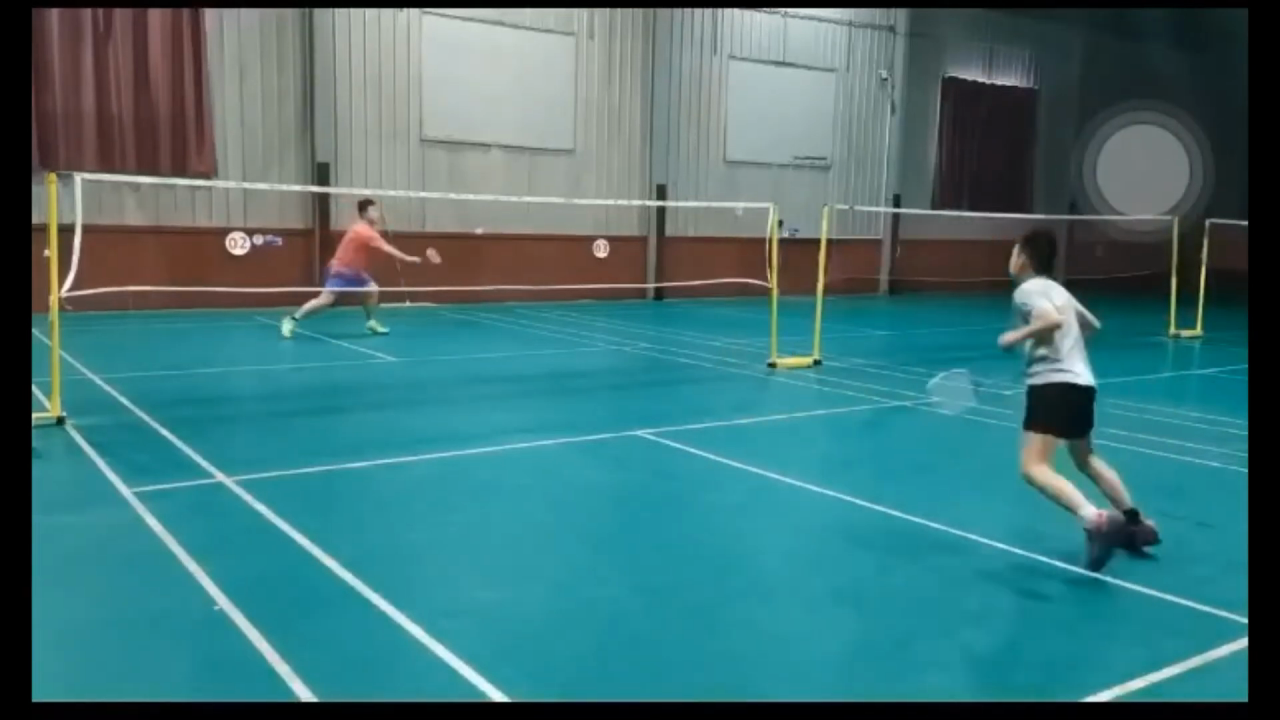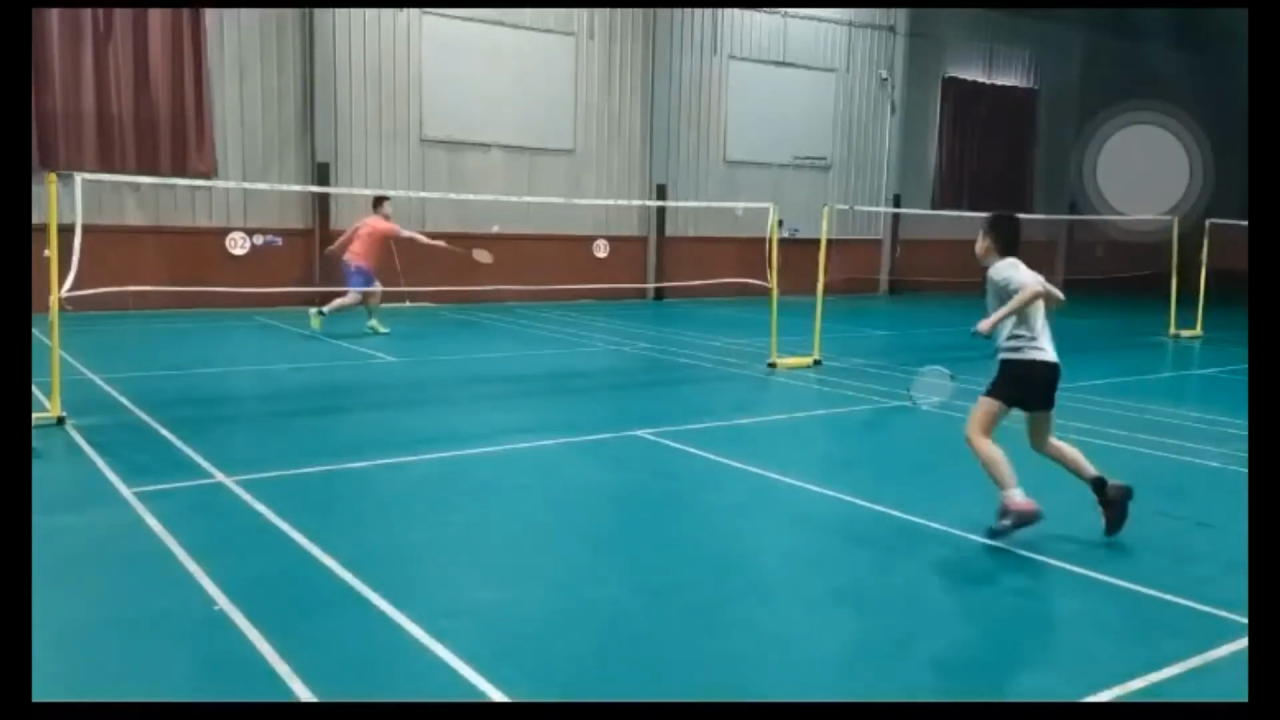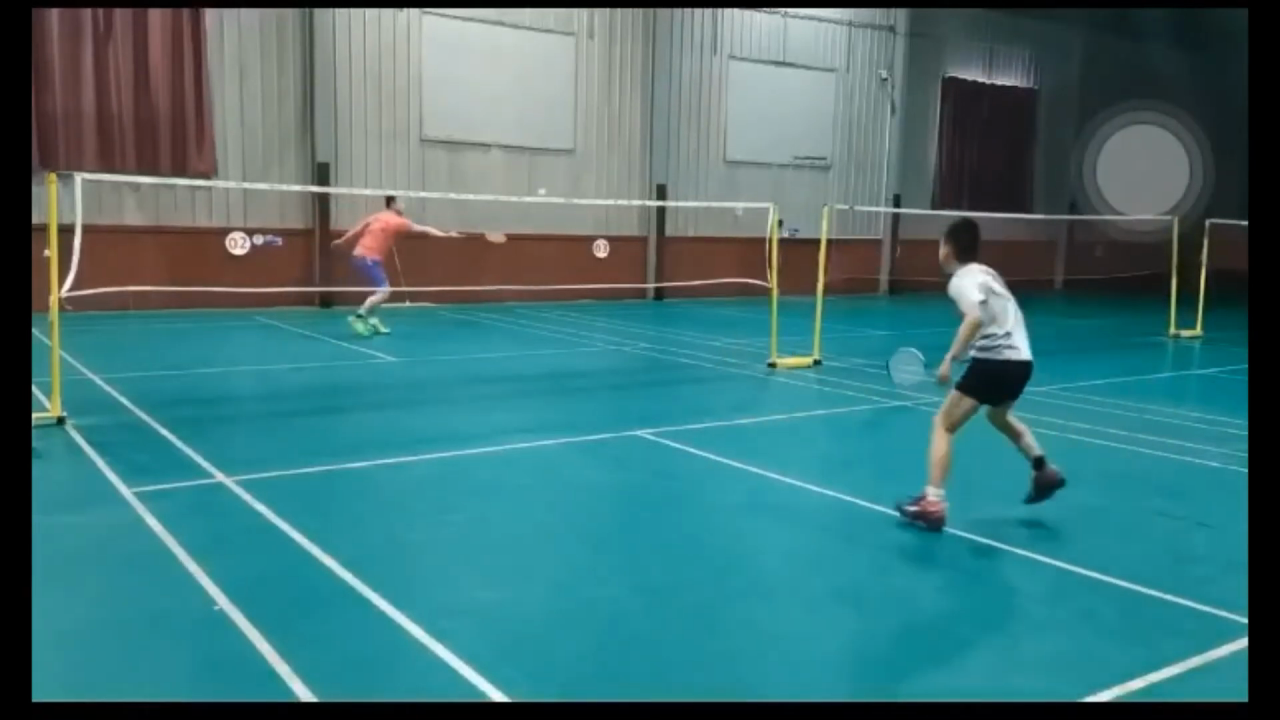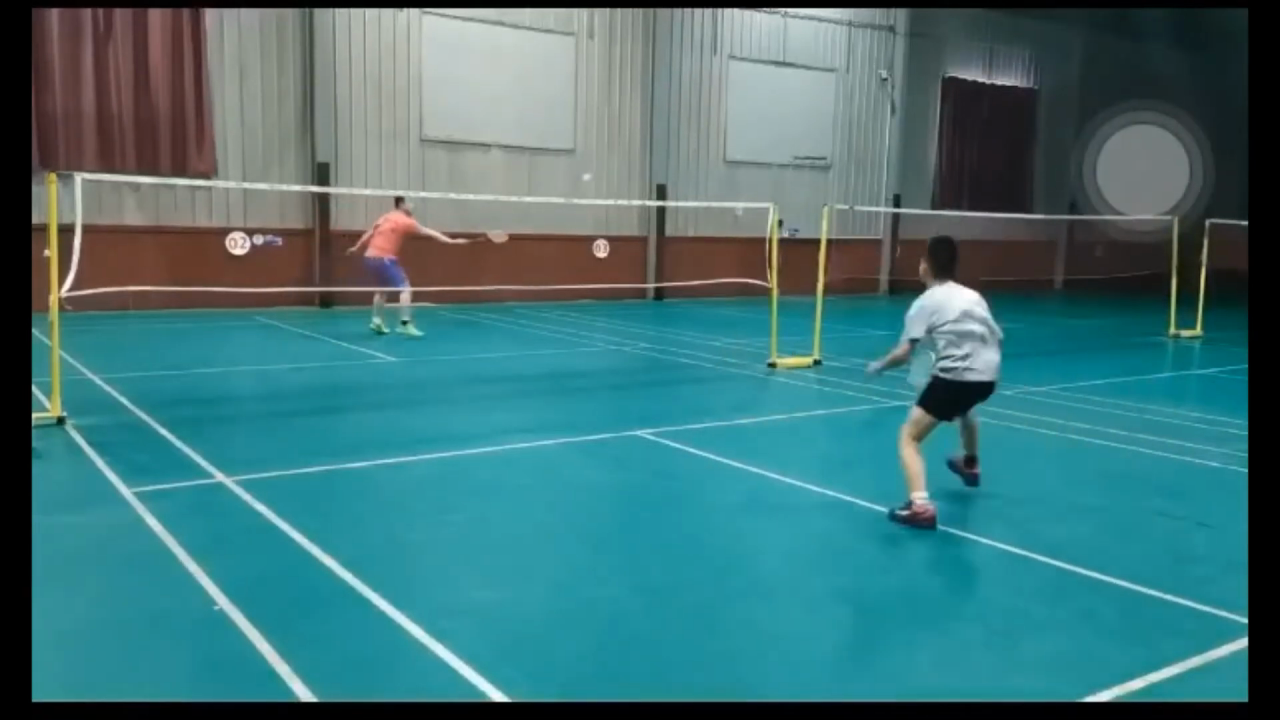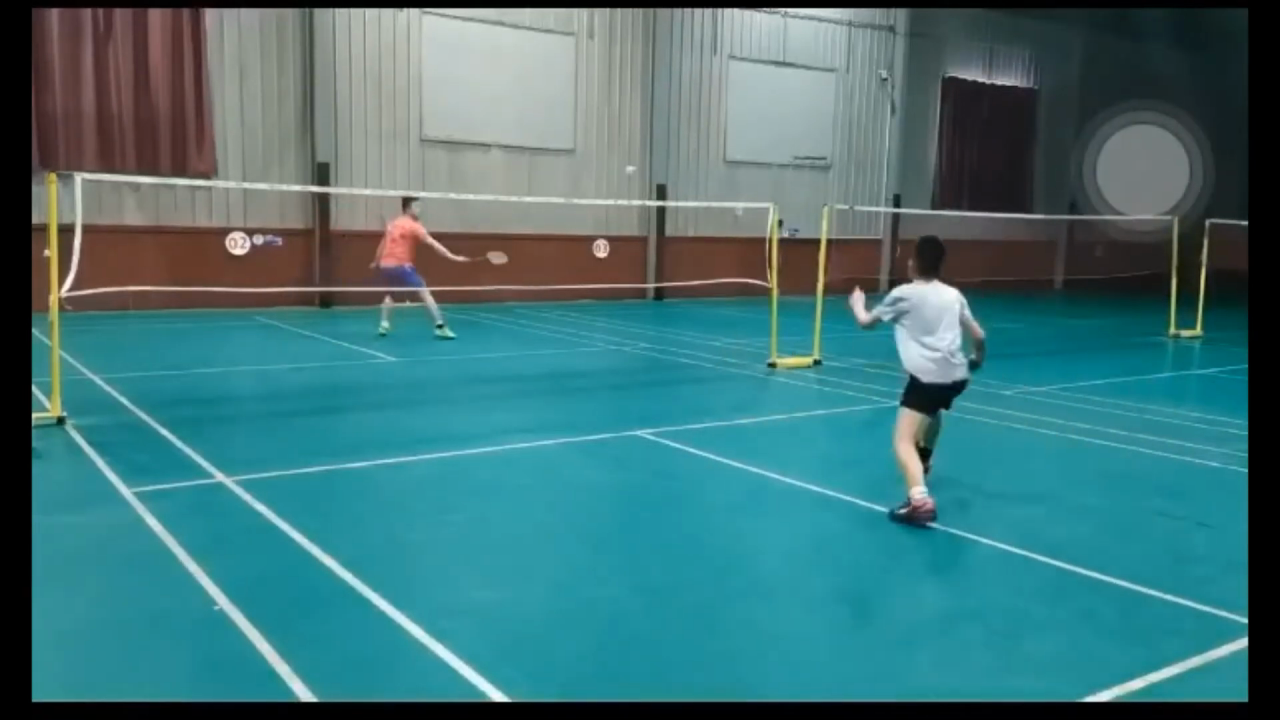
dt=0.1s
person 1, frame 1
left shoulder: (1026, 291)
right shoulder: (1057, 290)
left elbow: (1053, 320)
right elbow: (1092, 324)
left wrist: (1016, 336)
left hip: (1053, 384)
right hip: (1082, 384)
left knee: (1033, 467)
right knee: (1084, 459)
left ankle: (1097, 521)
right ankle: (1135, 524)
person 1, frame 2
left shoulder: (999, 270)
right shoulder: (1016, 268)
left elbow: (1035, 289)
right elbow: (1054, 294)
left wrist: (995, 319)
left hip: (1022, 364)
right hip: (1044, 364)
left knee: (976, 432)
right knee: (1042, 441)
left ankle: (1018, 503)
right ankle: (1105, 490)
person 1, frame 3
left shoulder: (962, 282)
right shoulder: (986, 273)
left elbow: (975, 317)
right elbow: (999, 313)
left wrist: (949, 360)
left hip: (996, 361)
right hip: (1021, 360)
left knee: (943, 426)
right knee: (999, 417)
left ankle: (933, 503)
right ankle: (1044, 471)
person 1, frame 4
left shoulder: (925, 303)
right shoulder: (972, 296)
left elbow: (903, 353)
right elbow: (997, 338)
left wrist: (878, 366)
left hip: (953, 378)
right hip: (986, 378)
left knee: (909, 439)
right knee: (963, 410)
left ankle: (922, 506)
right ankle: (971, 465)
person 1, frame 5
left shoulder: (902, 295)
right shoulder: (954, 295)
left elbow: (866, 321)
right elbow: (979, 335)
left wrist: (857, 304)
right wrist: (978, 358)
left hip: (927, 377)
right hip: (956, 376)
left knee: (903, 441)
right knee: (936, 407)
left ankle: (920, 502)
right ankle: (923, 459)
